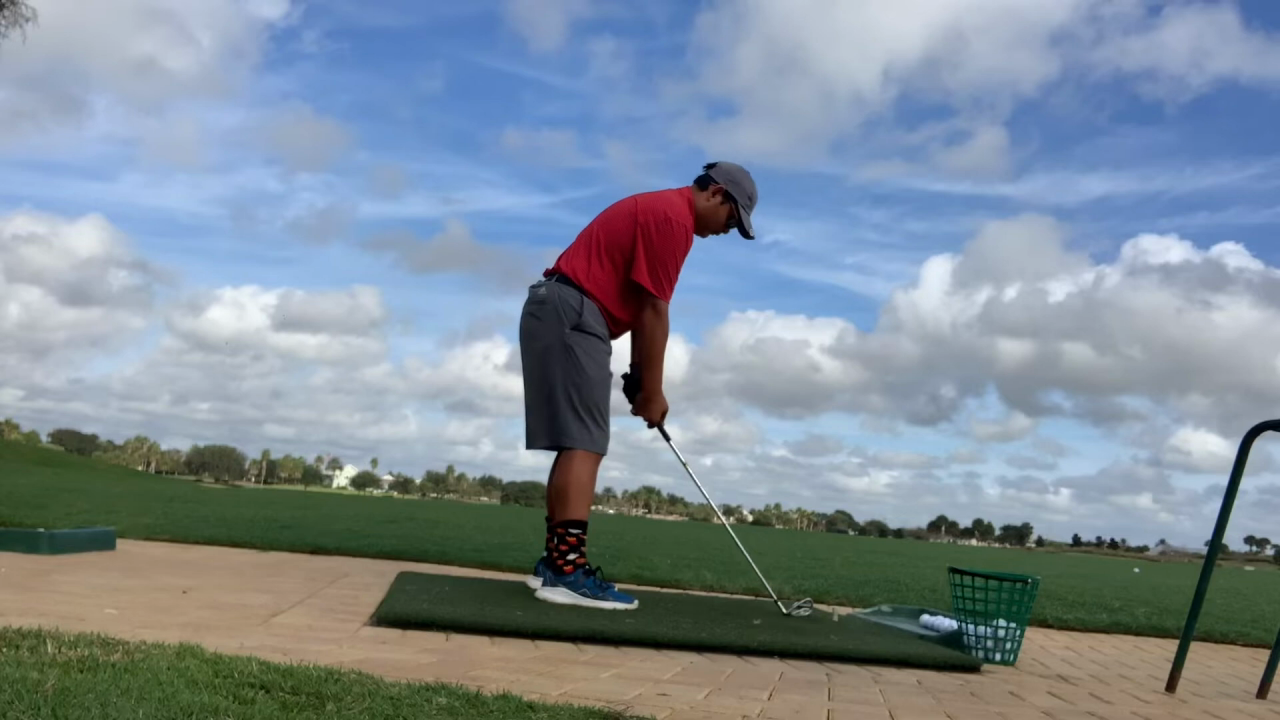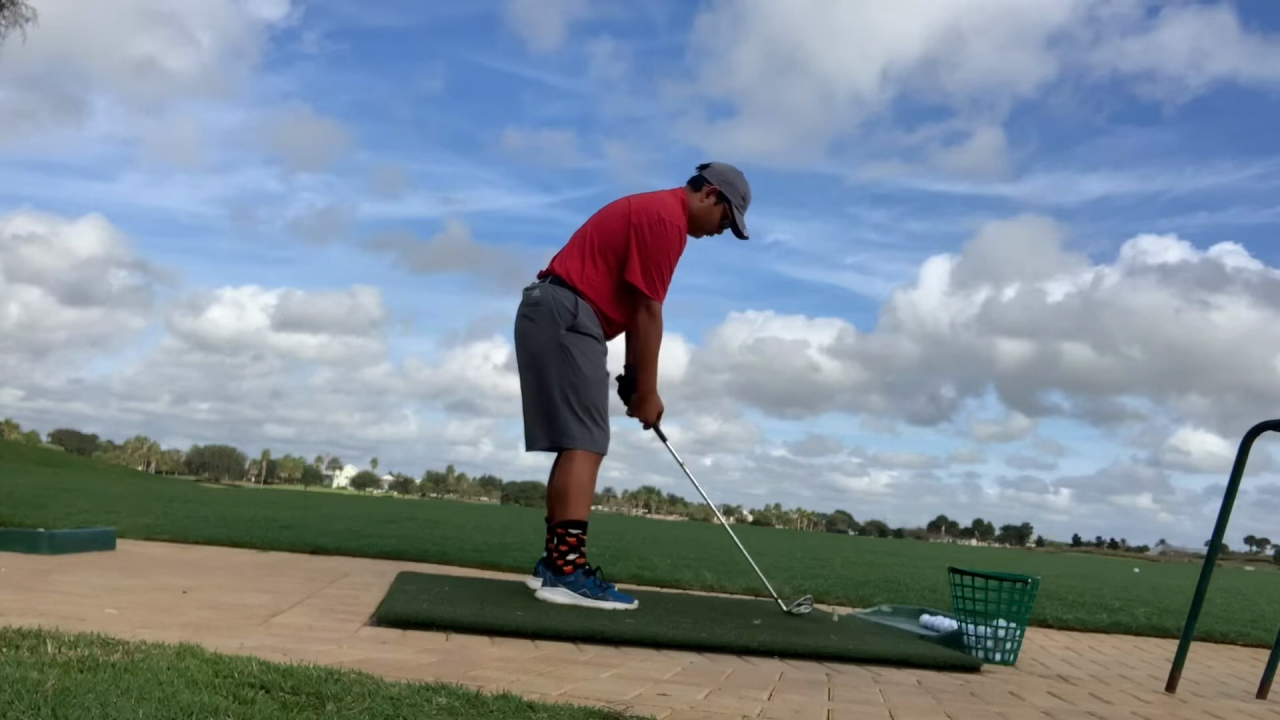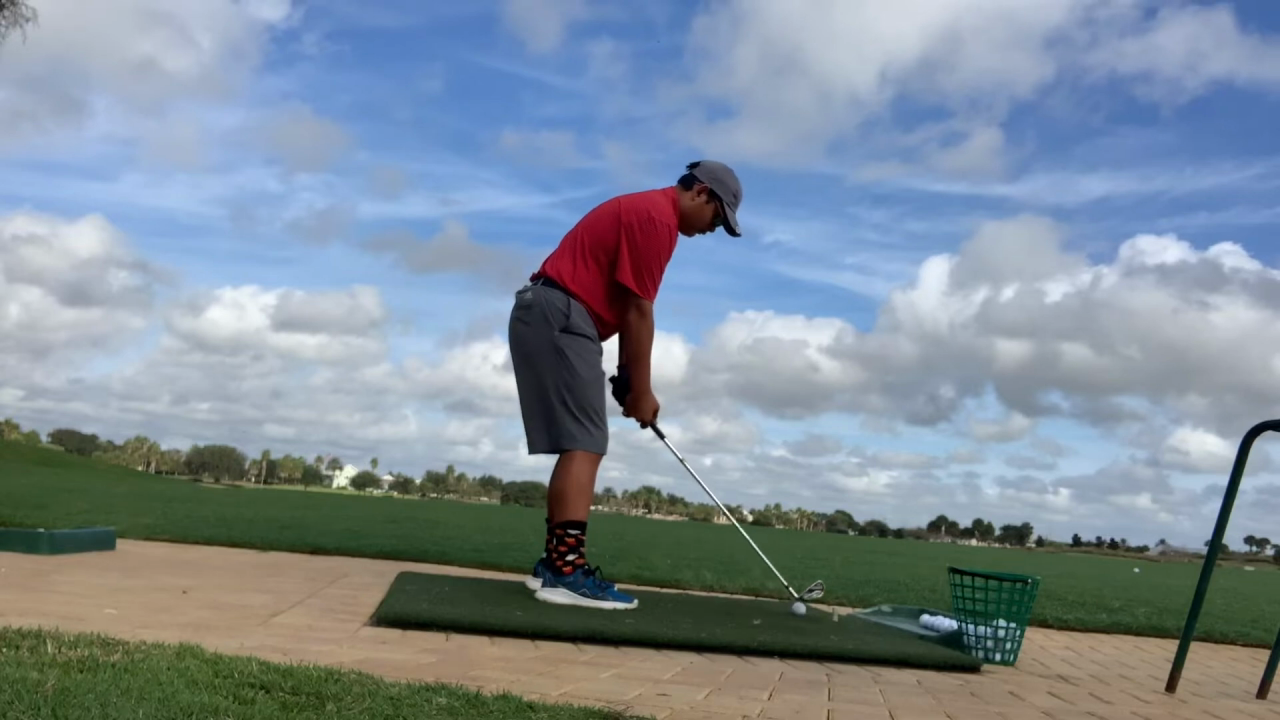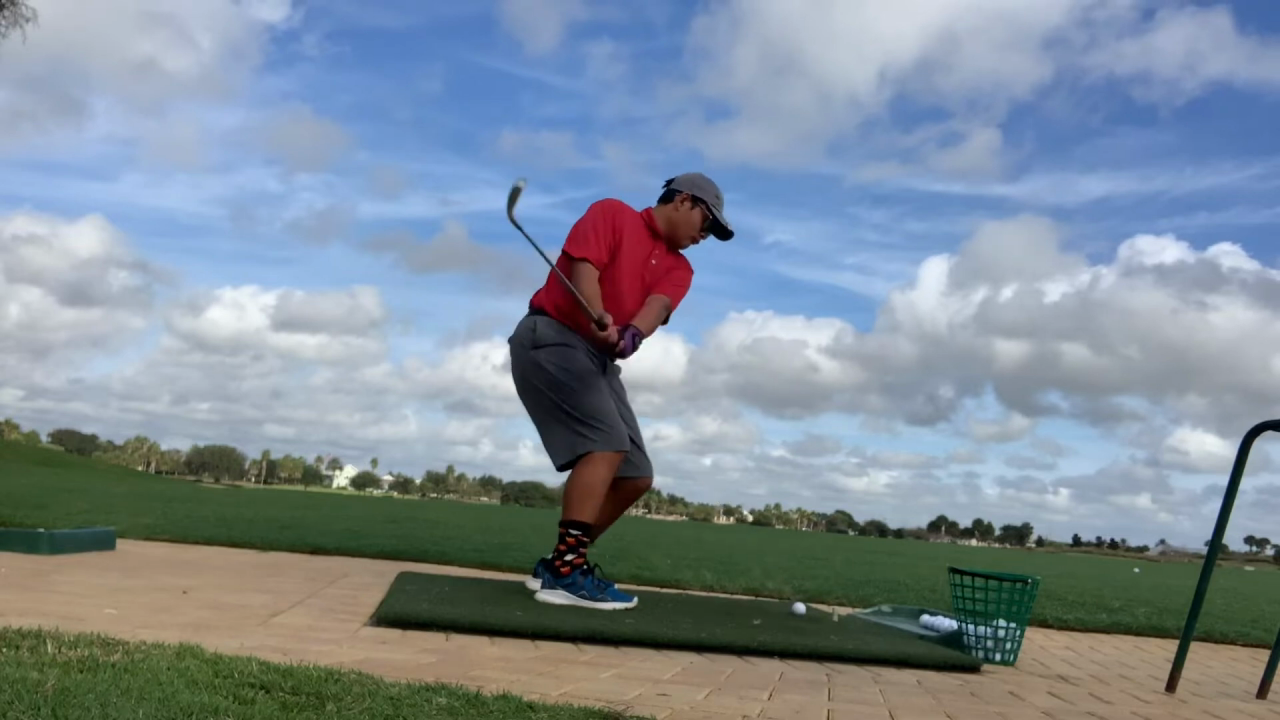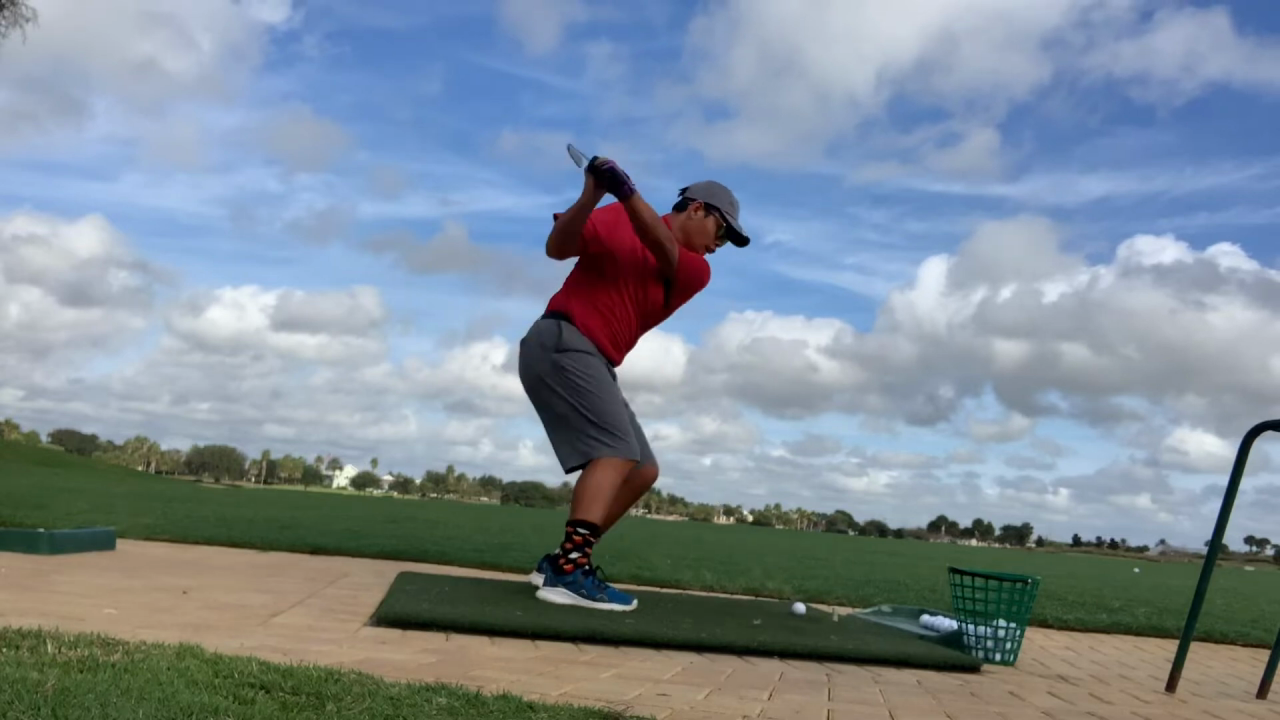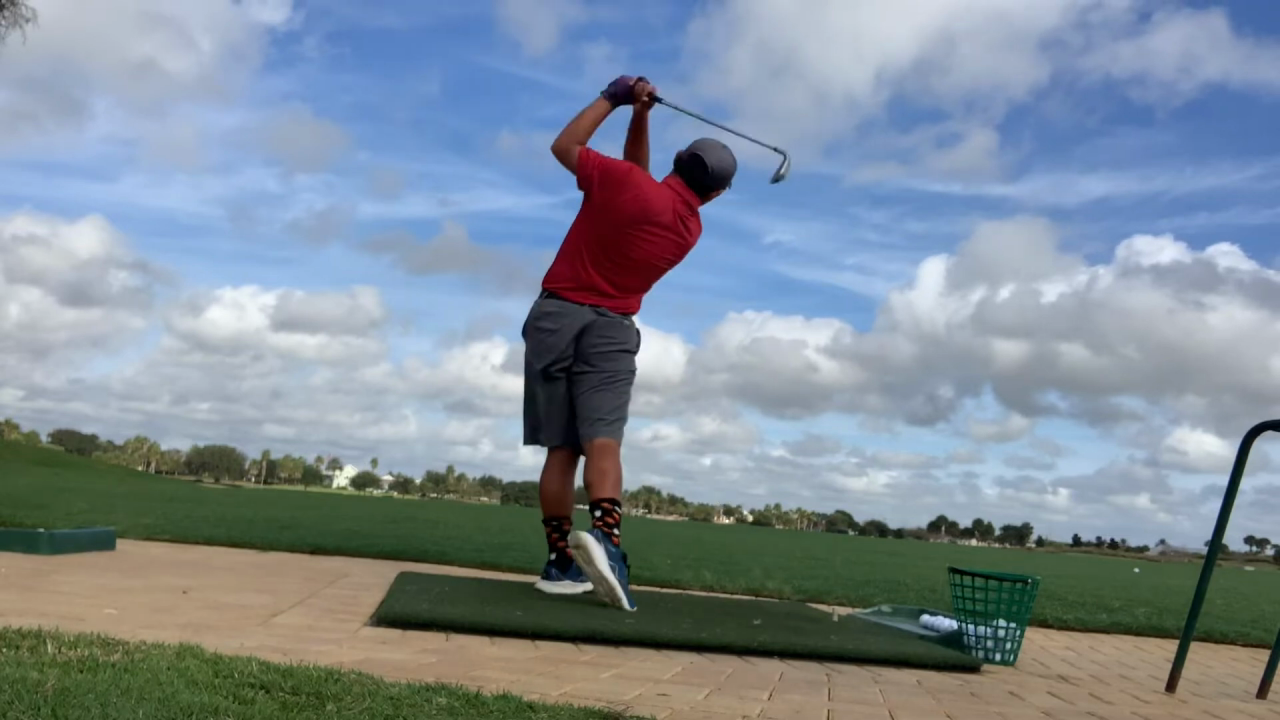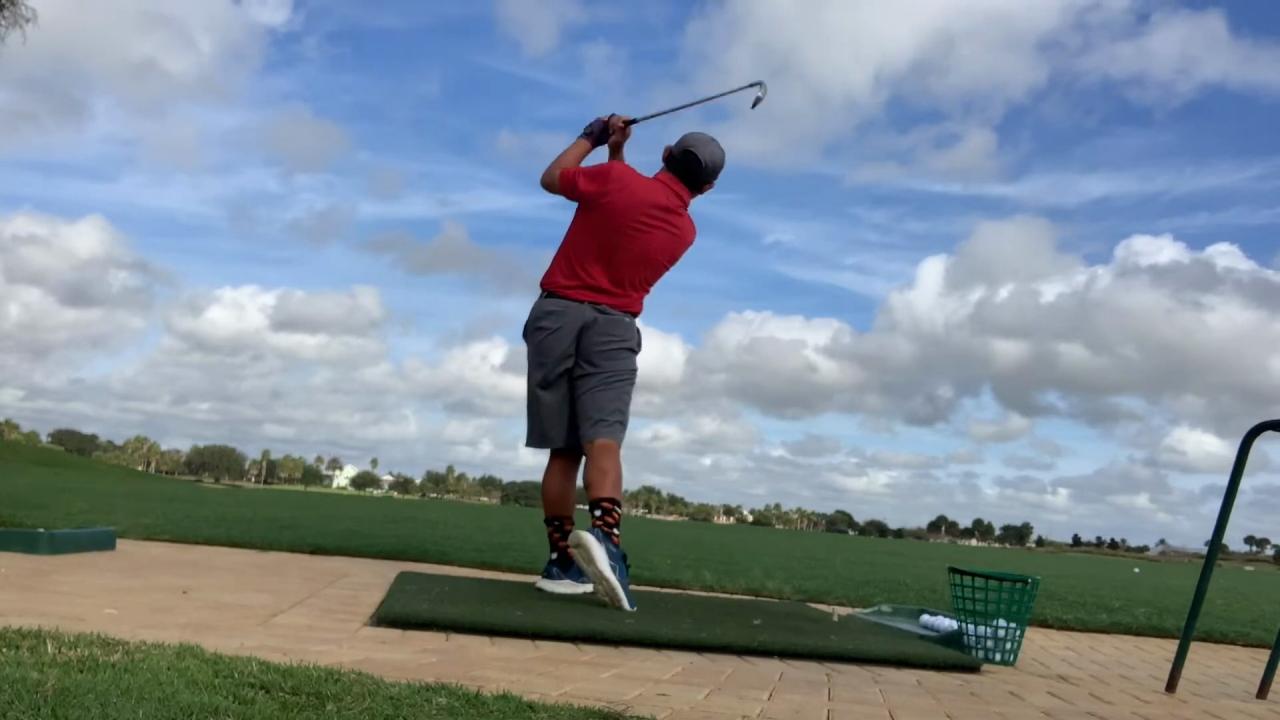
dt=0.5s
person 1, frame 1
left shoulder: (659, 210)
right shoulder: (674, 218)
left elbow: (639, 306)
right elbow: (653, 312)
left wrist: (639, 378)
right wrist: (653, 391)
left hip: (558, 313)
right hip: (571, 316)
left knee: (575, 443)
right knee: (584, 444)
left ankle: (556, 561)
right ankle: (568, 571)
person 1, frame 2
left shoulder: (654, 210)
right shoulder: (666, 218)
left elbow: (634, 308)
right elbow: (647, 313)
left wrist: (633, 376)
right wrist: (647, 391)
left hip: (552, 314)
right hip: (566, 316)
left knee: (576, 442)
right knee: (585, 442)
left ankle: (555, 562)
right ankle: (567, 570)
person 1, frame 3
left shoulder: (649, 214)
right shoulder: (656, 217)
left elbow: (630, 307)
right elbow: (638, 311)
left wrist: (627, 374)
right wrist: (642, 389)
left hip: (551, 318)
right hip: (558, 316)
left knee: (579, 444)
right knee: (584, 444)
left ankle: (555, 562)
right ankle: (566, 571)
person 1, frame 4
left shoulder: (678, 267)
right shoulder: (611, 214)
left elbow: (655, 308)
right elbow: (582, 268)
left wrist: (631, 336)
right wrist: (599, 319)
left hip: (593, 357)
right hip: (550, 339)
left knee: (636, 476)
right knee: (607, 446)
left ankle: (559, 565)
right ankle: (566, 571)
person 1, frame 5
left shoulder: (697, 273)
right shoulder: (620, 220)
left elbow: (668, 254)
right elbow: (557, 247)
left wrist: (629, 193)
right wrist: (590, 195)
left hip: (592, 363)
right hip: (561, 349)
left knee: (642, 471)
right knee: (615, 456)
left ankle: (563, 563)
right ankle: (570, 572)
person 1, frame 6
left shoulder: (626, 183)
right shoulder: (690, 230)
left elbow: (563, 148)
left wrist: (613, 98)
right wrist: (641, 114)
left hip: (552, 318)
right hip: (608, 331)
left knee: (561, 446)
right knee: (601, 441)
left ankle: (561, 561)
right ankle: (604, 536)
person 1, frame 7
left shoulder: (618, 182)
right shoulder: (683, 233)
left elbow: (550, 180)
left wrist: (592, 138)
right wrist: (618, 153)
left hip: (555, 314)
right hip: (610, 327)
left knee: (563, 447)
right knee: (603, 438)
left ankle: (562, 561)
right ankle: (603, 535)
